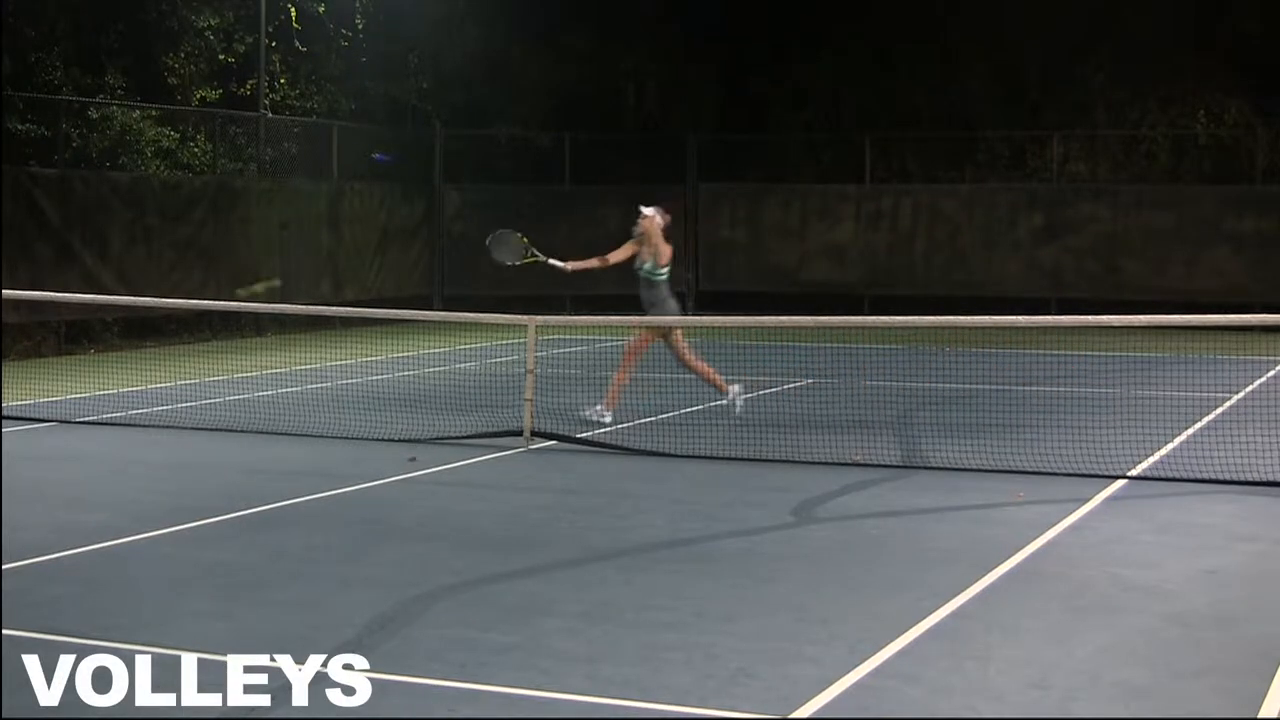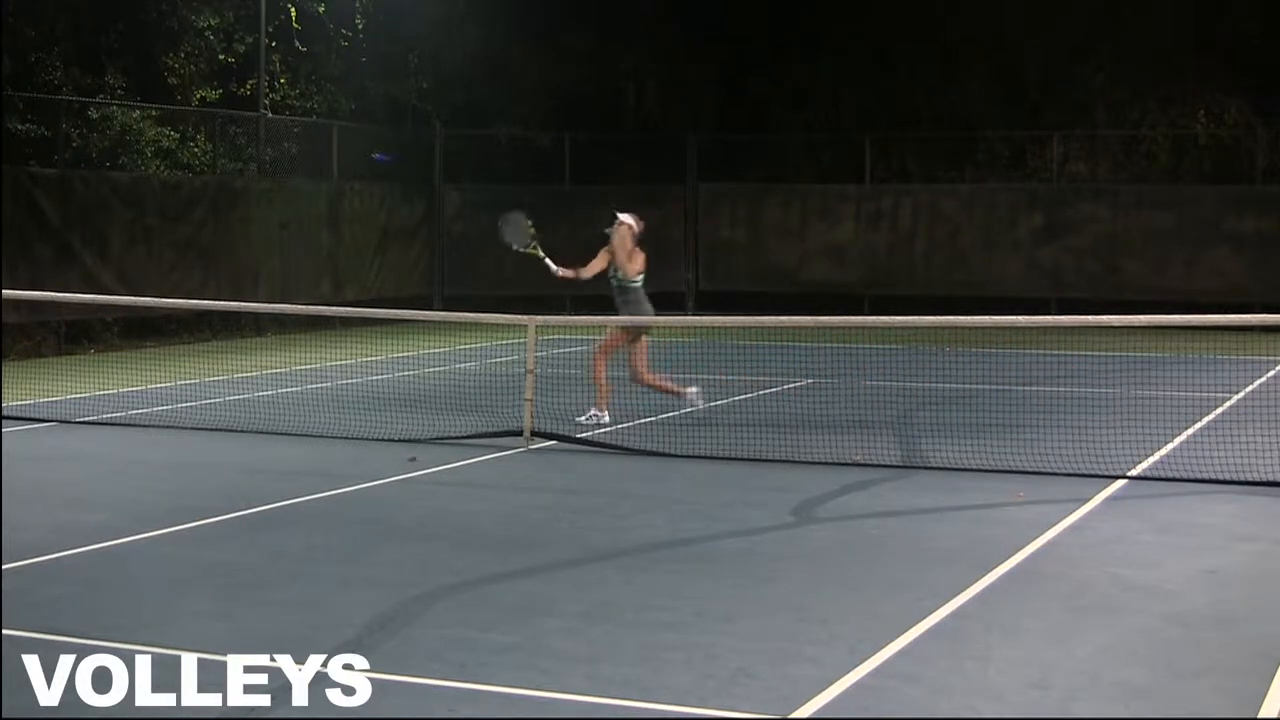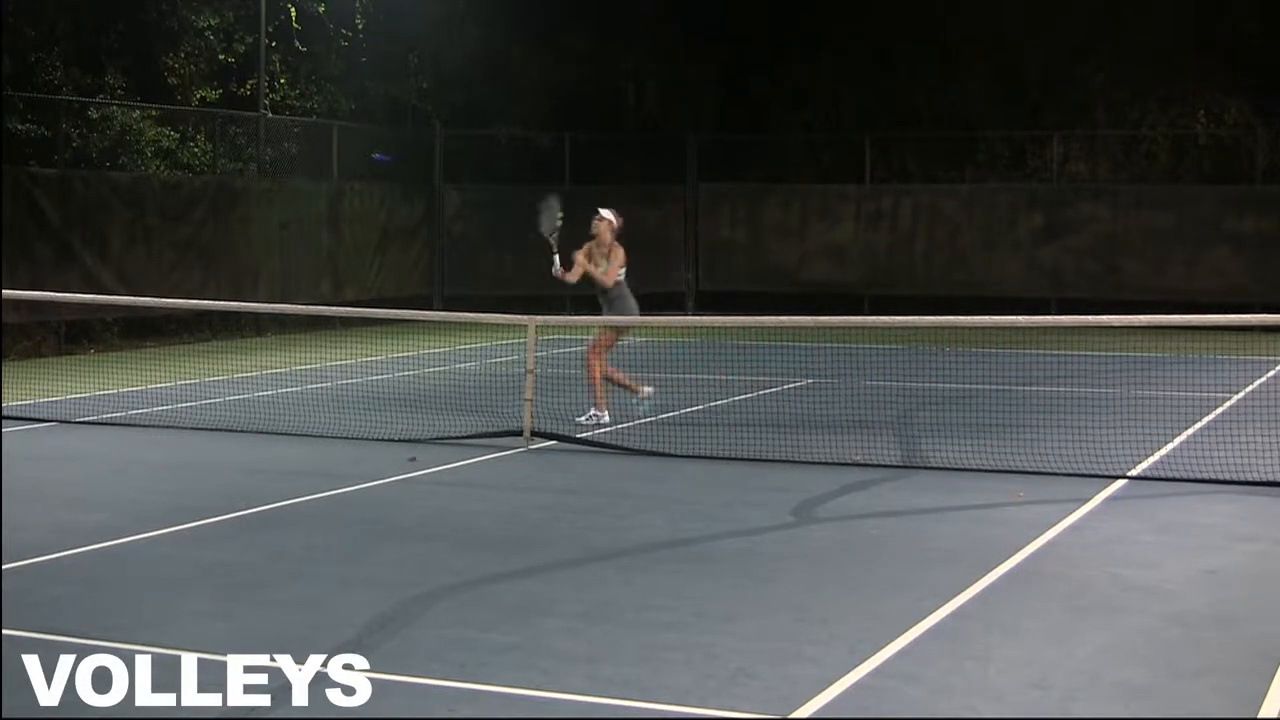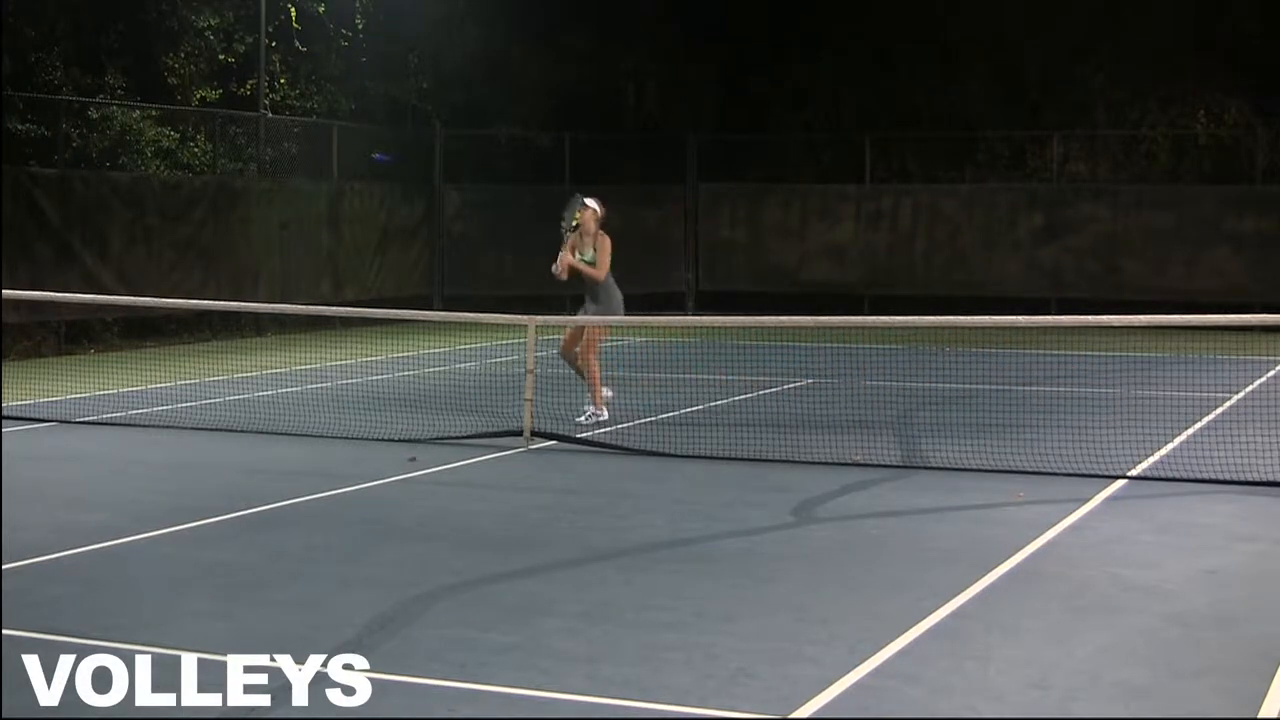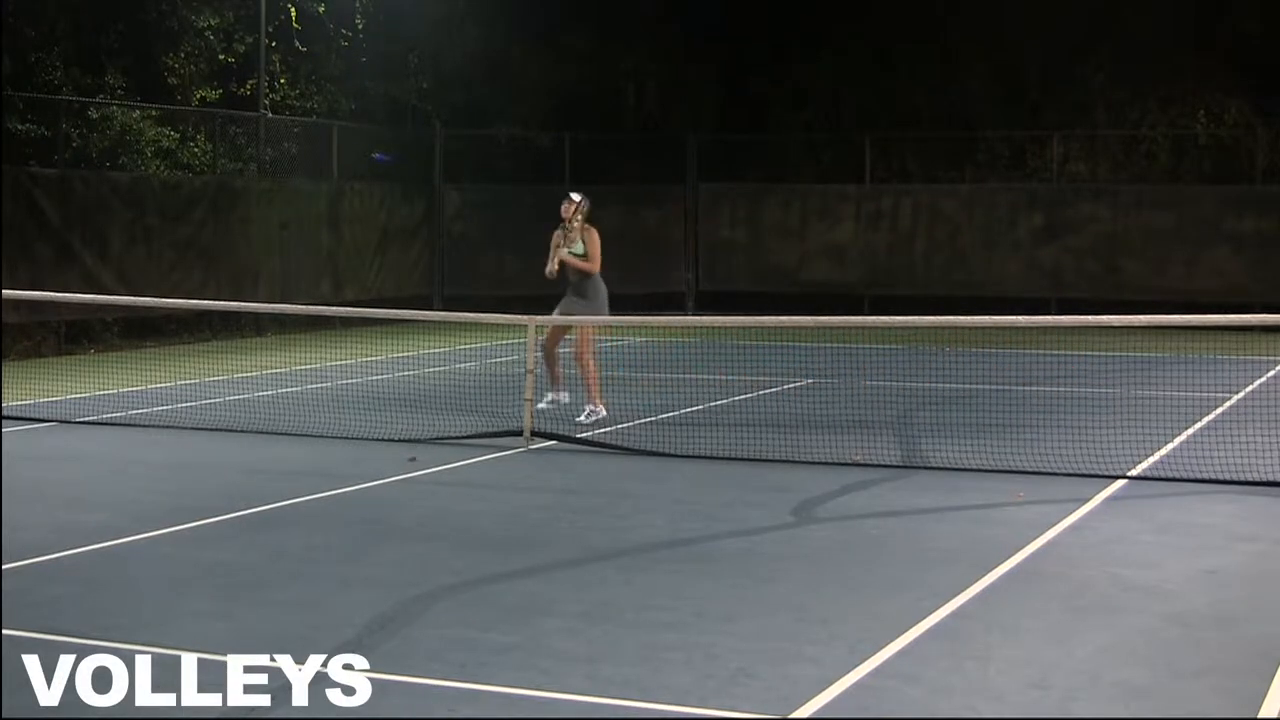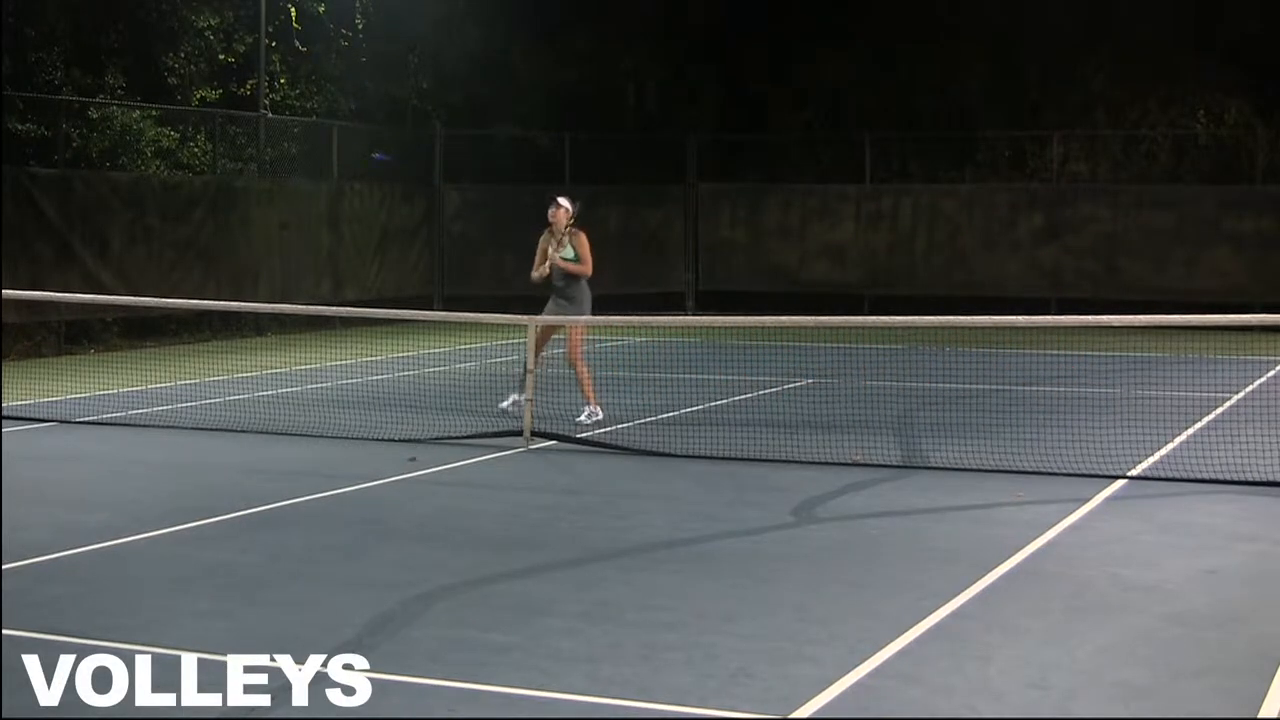
dt=0.1s
person 1, frame 1
left shoulder: (664, 247)
right shoulder: (637, 244)
left elbow: (662, 262)
right elbow: (608, 259)
left wrist: (655, 235)
right wrist: (574, 265)
left hip: (661, 311)
right hip: (658, 311)
left knee: (629, 354)
right knee: (688, 361)
left ankle: (607, 409)
right ankle: (729, 390)
person 1, frame 2
left shoulder: (638, 255)
right shoulder: (608, 251)
left elbow: (629, 274)
right elbow: (587, 272)
left wrist: (619, 248)
right wrist: (565, 272)
left hip: (636, 314)
right hip: (630, 315)
left knee: (600, 354)
right knee: (640, 375)
left ankle: (600, 411)
right ankle: (685, 392)
person 1, frame 3
left shoulder: (617, 250)
right shoulder: (589, 249)
left elbow: (608, 282)
right elbow: (572, 277)
left wrist: (586, 265)
right wrist: (560, 273)
left hip: (622, 310)
right hip: (612, 311)
left knee: (592, 355)
right knee: (597, 364)
left ankle: (600, 411)
right ankle: (640, 390)
person 1, frame 4
left shoulder: (603, 240)
right shoulder: (574, 239)
left elbow: (600, 275)
right elbow: (562, 275)
left wrist: (574, 262)
right wrist: (558, 269)
left hip: (607, 301)
right hip: (591, 300)
left knee: (586, 353)
right knee: (566, 350)
left ankle: (599, 409)
right ankle: (600, 390)
person 1, frame 5
left shoulder: (590, 233)
right shoulder: (558, 235)
left elbow: (594, 268)
right elbow: (550, 272)
left wrist: (566, 257)
right wrist: (552, 268)
left hip: (592, 297)
right hip: (573, 295)
left knee: (583, 352)
right knee: (548, 345)
left ankle: (596, 406)
right ankle: (556, 393)
person 1, frame 6
left shoulder: (578, 237)
right shoulder: (545, 238)
left elbow: (587, 271)
right elbow: (534, 275)
left wrist: (559, 261)
right wrist: (541, 272)
left hip: (577, 300)
right hip: (556, 299)
left knee: (574, 356)
right knee: (535, 350)
left ankle: (593, 408)
right ankle: (519, 396)
